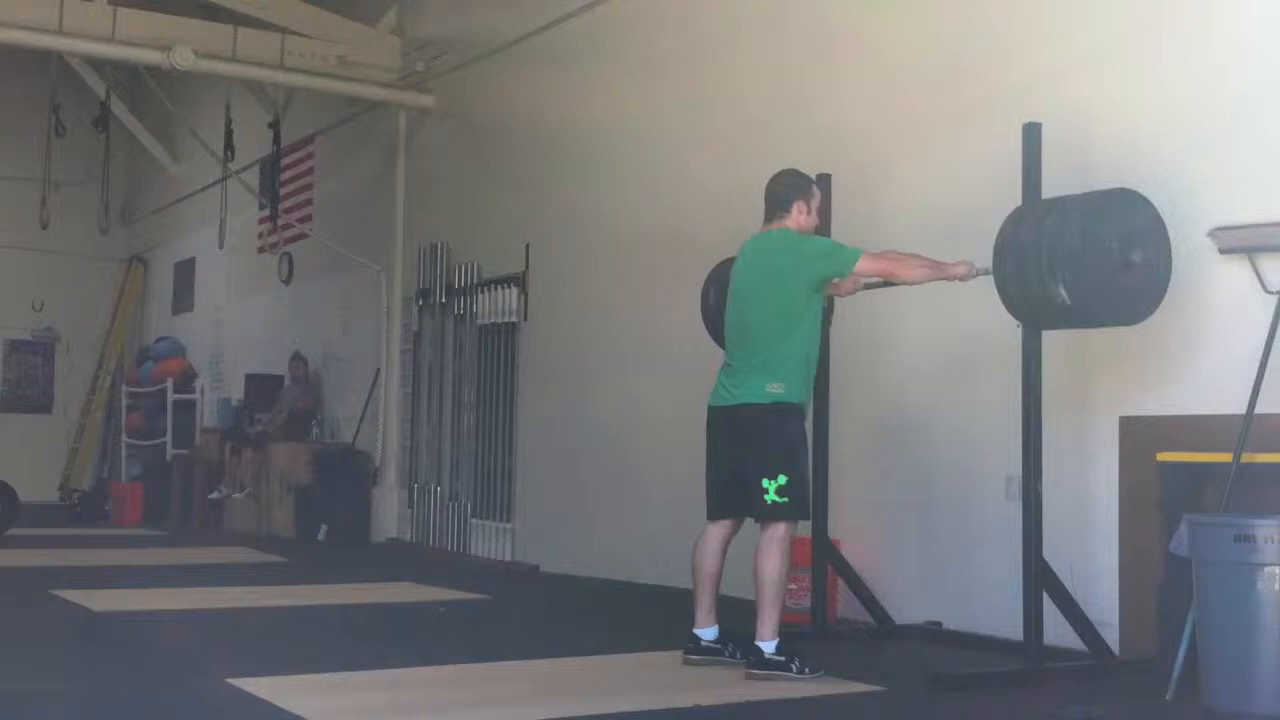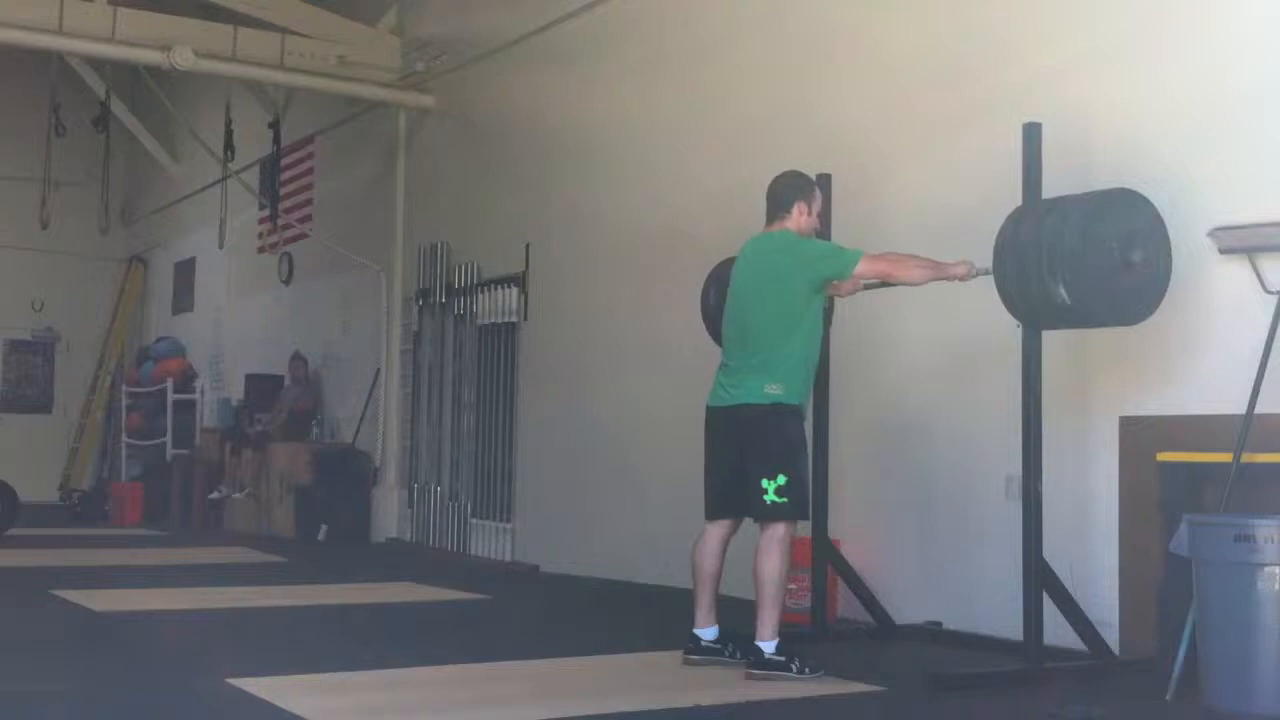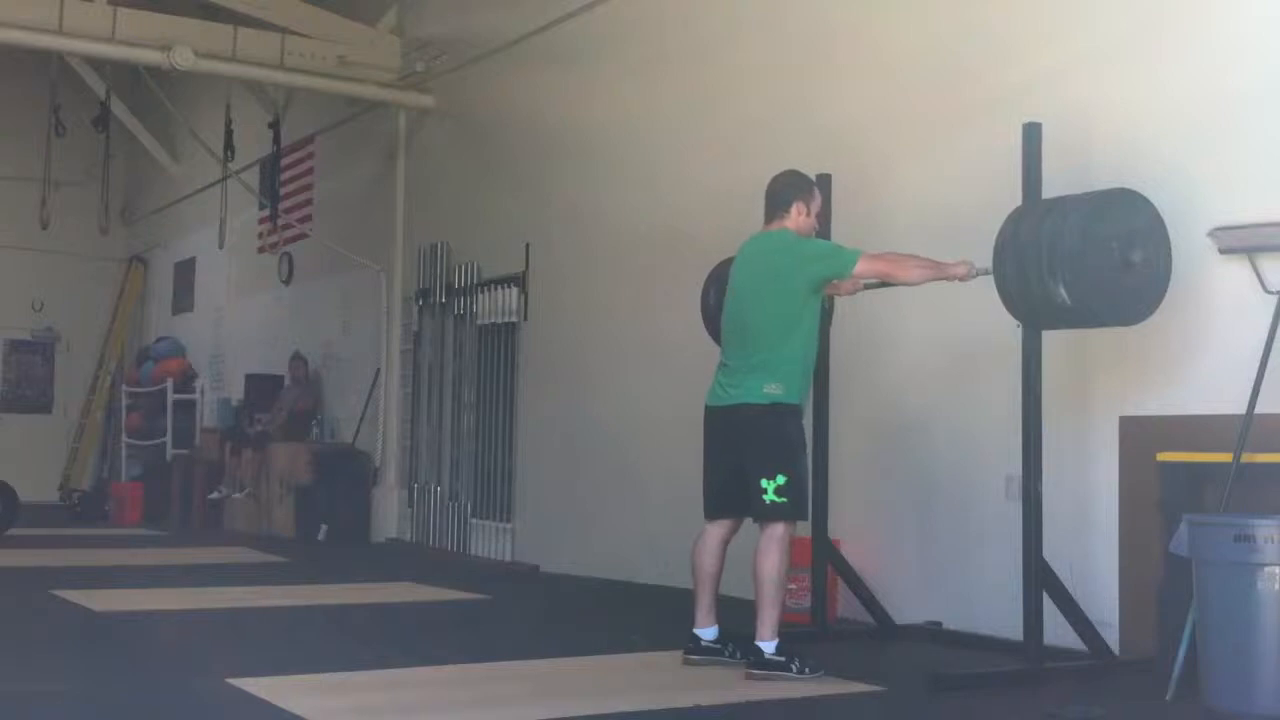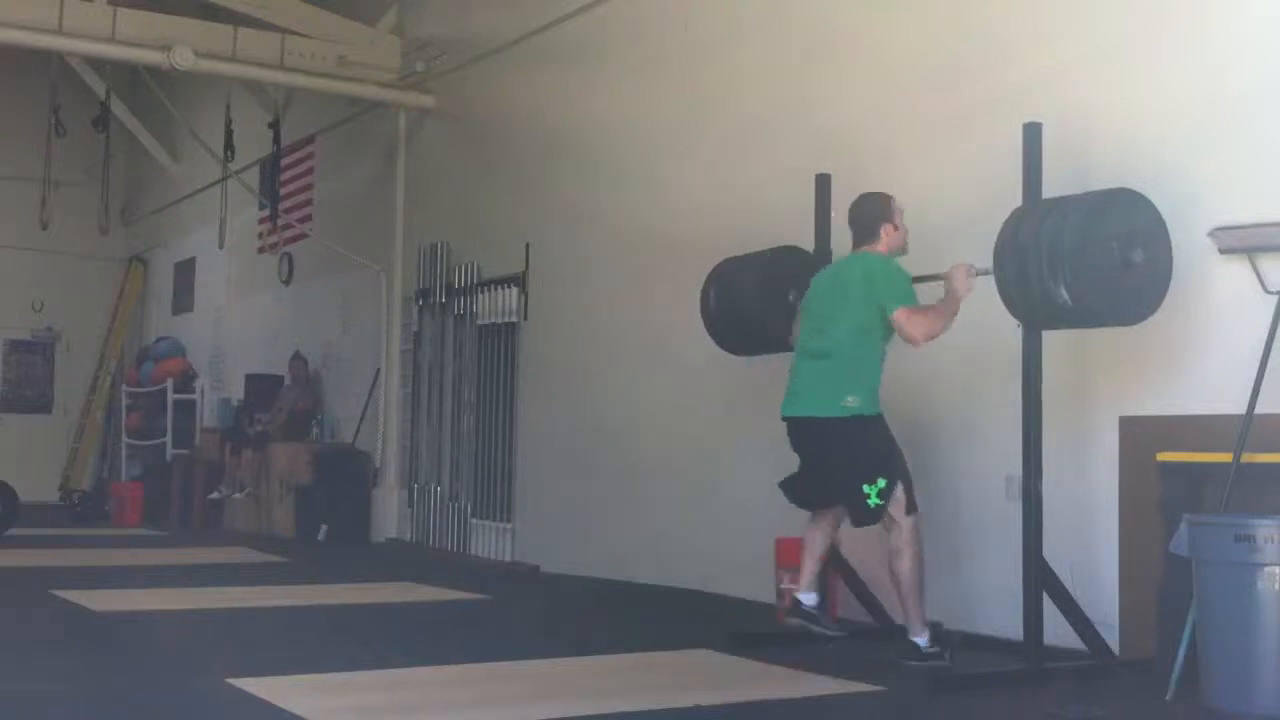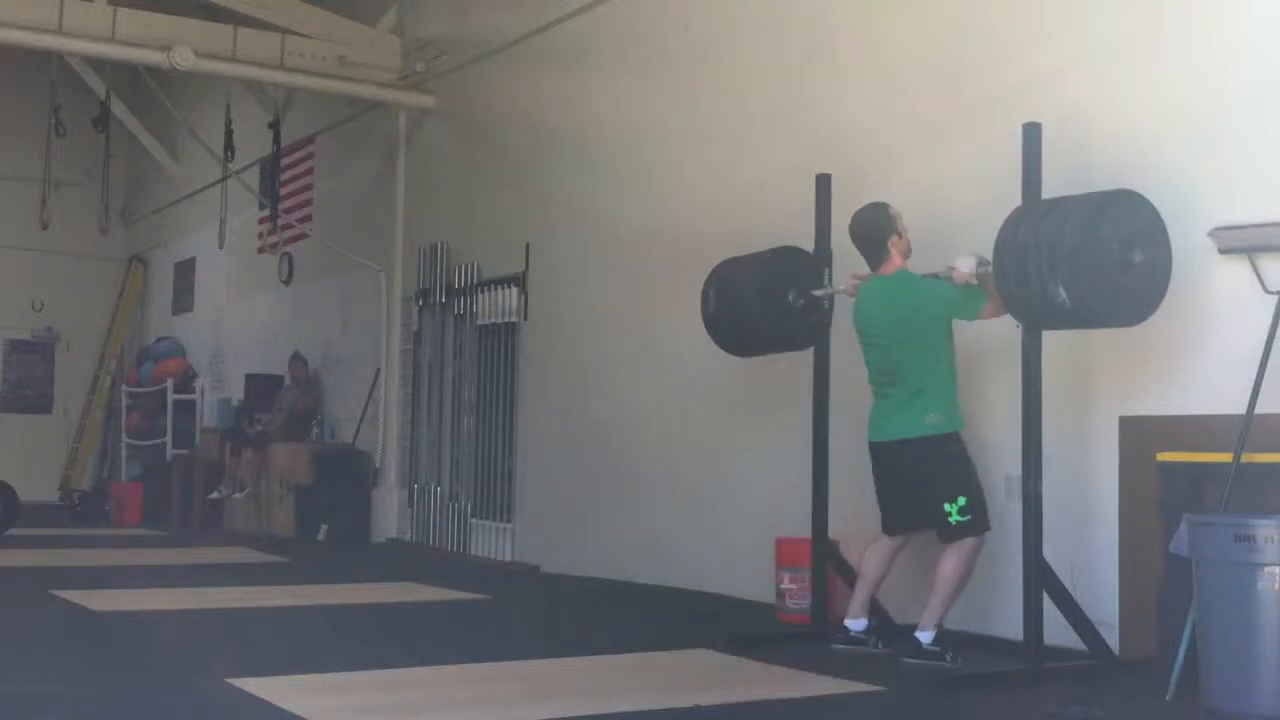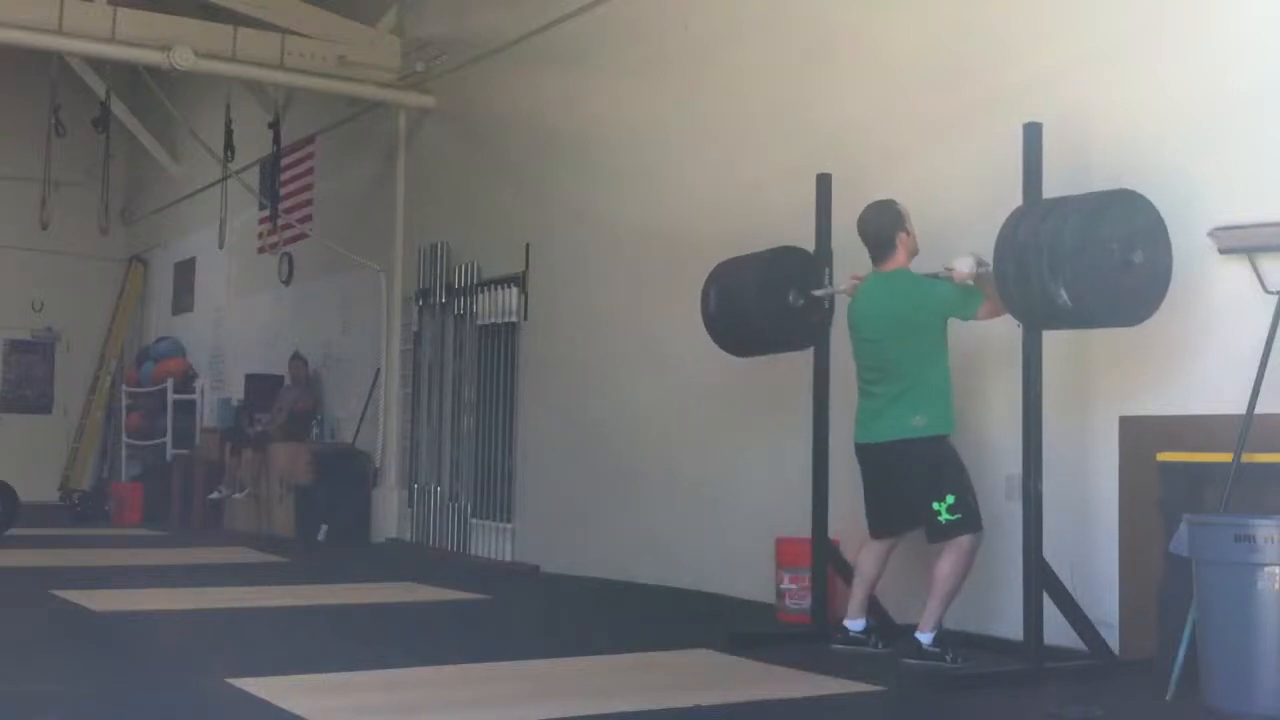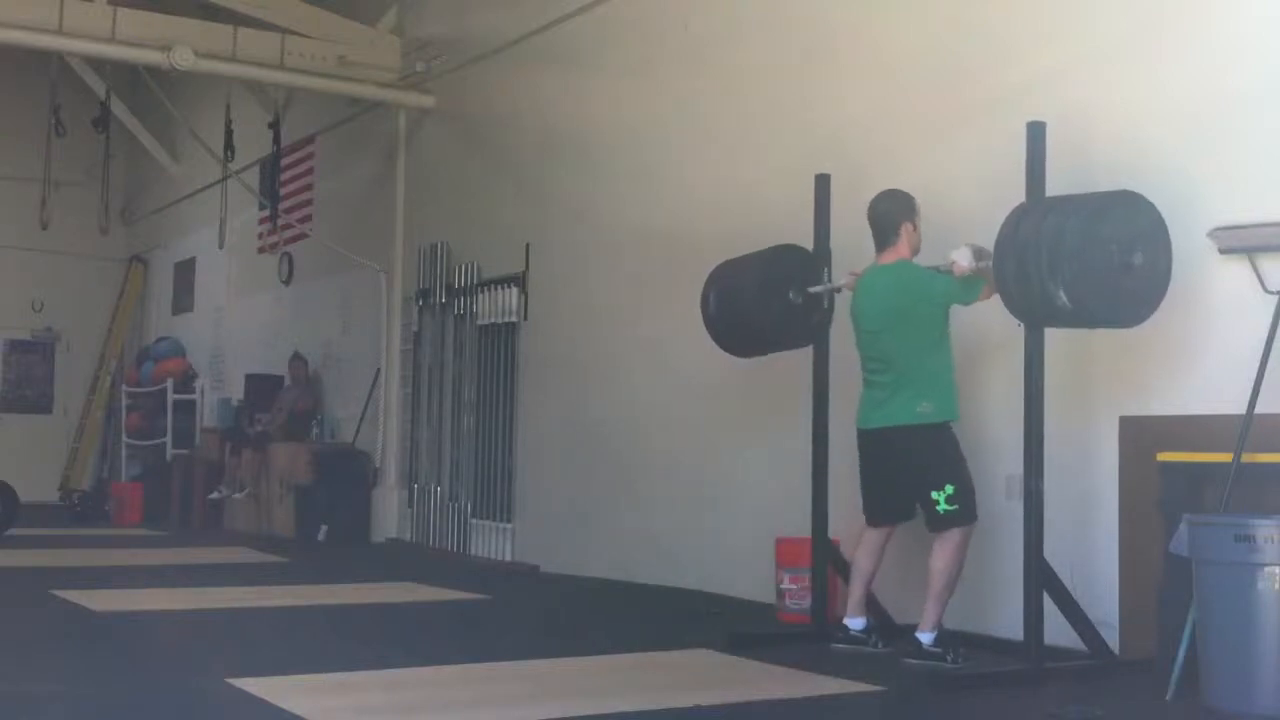
dt=0.4s
person 1, frame 1
left shoulder: (752, 252)
right shoulder: (803, 250)
right elbow: (889, 265)
left wrist: (831, 289)
right wrist: (950, 270)
left hip: (729, 407)
right hip: (769, 408)
left knee: (722, 521)
right knee: (777, 524)
left ankle: (704, 636)
right ankle: (767, 650)
person 1, frame 2
left shoulder: (753, 252)
right shoulder: (802, 252)
right elbow: (888, 268)
left wrist: (830, 290)
right wrist: (949, 270)
left hip: (726, 407)
right hip: (767, 409)
left knee: (721, 521)
right knee: (777, 525)
left ankle: (704, 635)
right ankle: (767, 650)
person 1, frame 3
left shoulder: (751, 252)
right shoulder: (801, 251)
right elbow: (888, 267)
left wrist: (830, 288)
right wrist: (950, 270)
left hip: (725, 407)
right hip: (767, 409)
left knee: (720, 521)
right knee: (777, 525)
left ankle: (703, 636)
right ankle: (767, 651)
person 1, frame 4
left shoulder: (827, 275)
right shoulder: (884, 274)
left elbow: (799, 331)
right elbow: (919, 330)
right wrist: (955, 292)
left hip: (801, 413)
right hip: (846, 415)
left knee: (829, 505)
right knee: (902, 521)
left ankle: (805, 600)
right ankle: (920, 640)
person 1, frame 5
left shoulder: (866, 300)
right shoulder: (930, 293)
right elbow: (999, 306)
right wrist: (977, 274)
left hip: (885, 438)
right hip: (929, 438)
left knee: (894, 532)
right knee: (967, 536)
left ankle: (854, 625)
right ankle: (924, 639)
person 1, frame 6
left shoulder: (860, 299)
right shoulder: (927, 292)
right elbow: (995, 307)
right wrist: (976, 275)
left hip: (871, 438)
right hip: (918, 439)
left knee: (884, 533)
right knee: (962, 536)
left ankle: (853, 626)
right ankle: (924, 640)
person 1, frame 7
left shoulder: (863, 288)
right shoulder: (927, 283)
right elbow: (988, 287)
right wrist: (975, 264)
left hip: (873, 427)
right hip: (921, 426)
left knee: (879, 526)
right knee: (955, 528)
left ankle: (853, 624)
right ankle: (926, 638)
